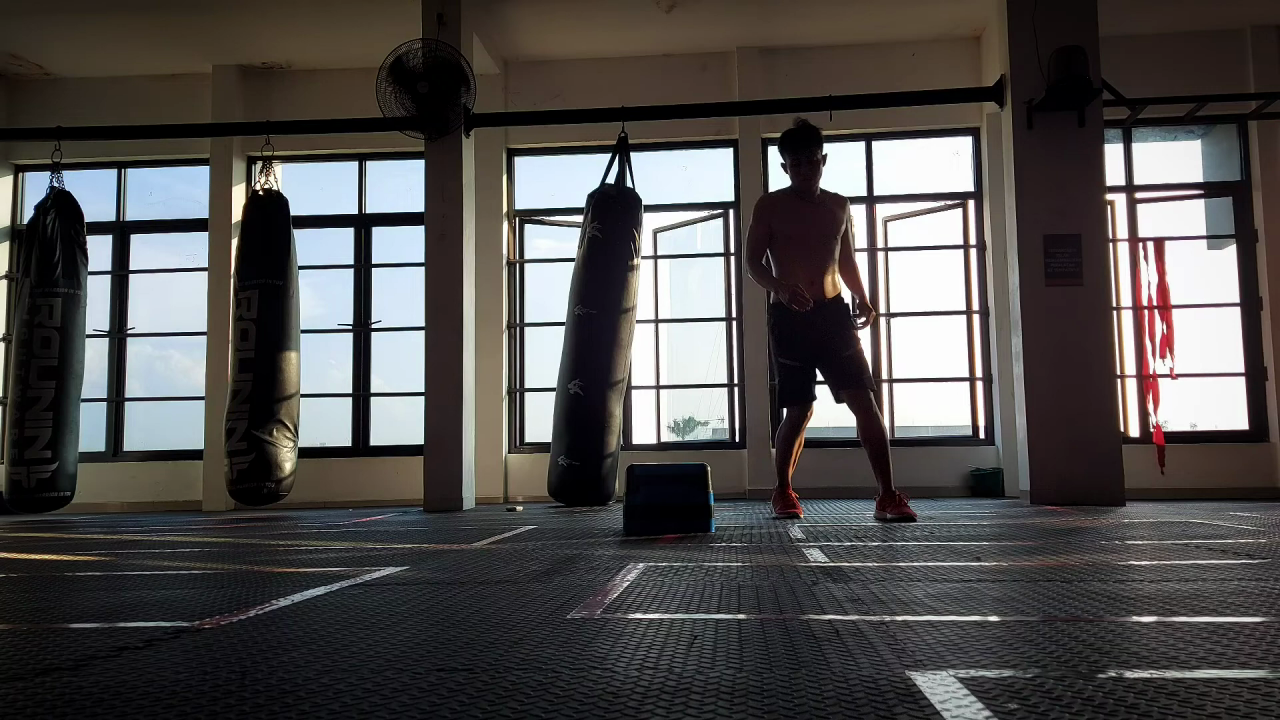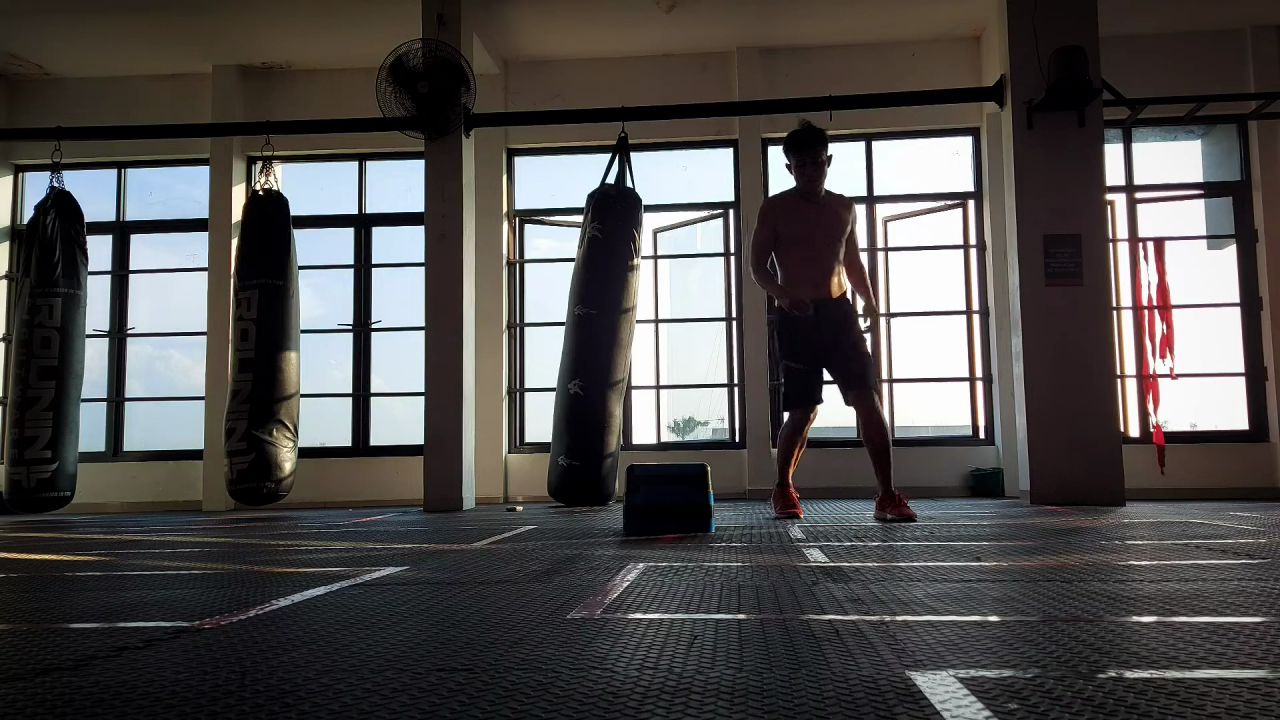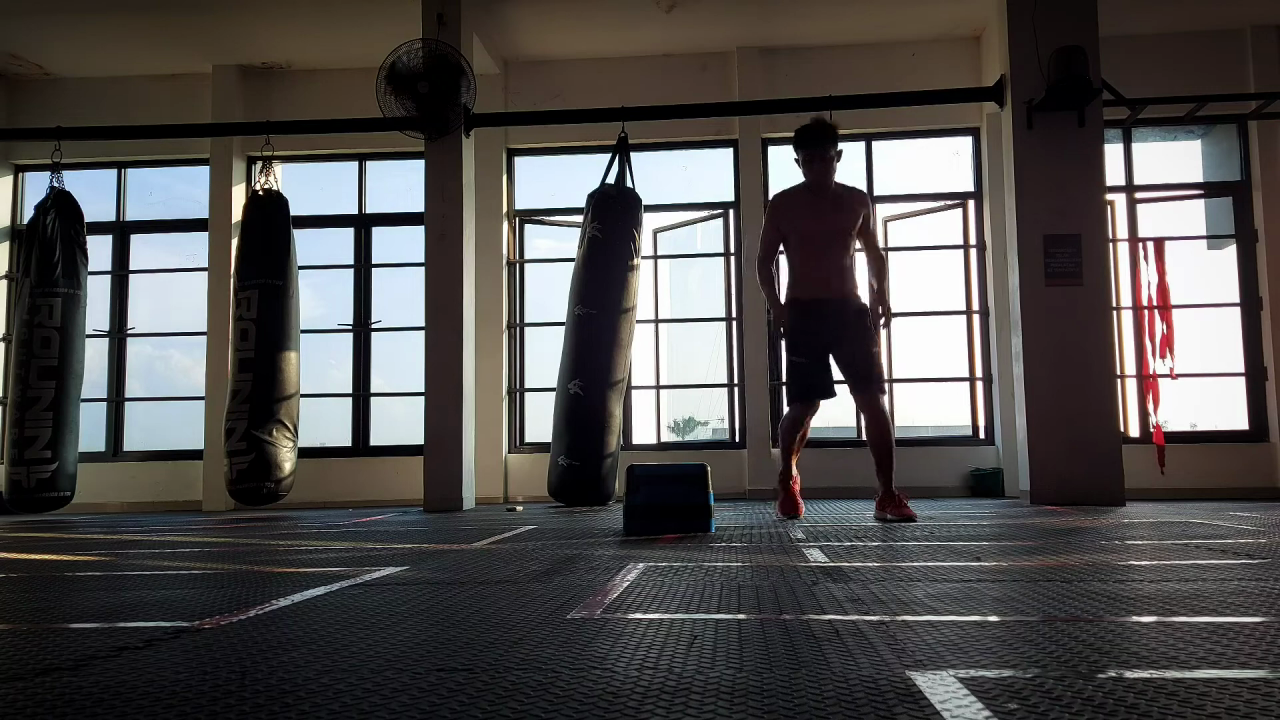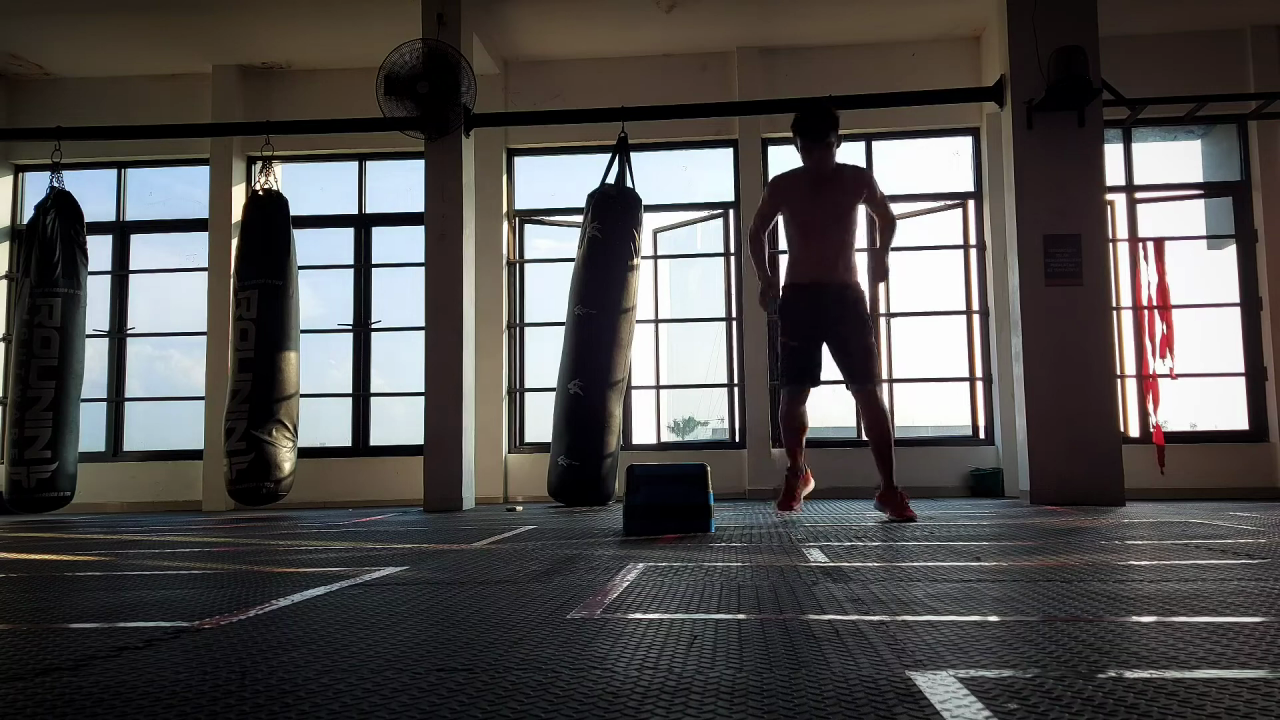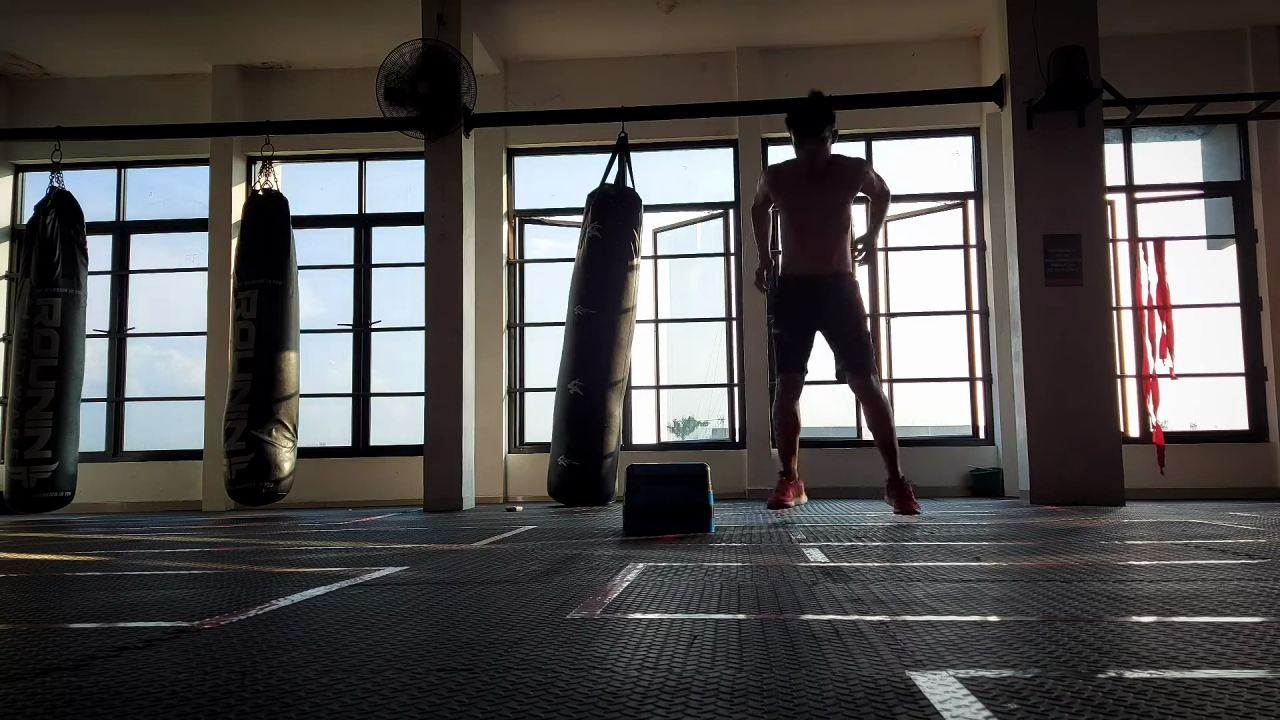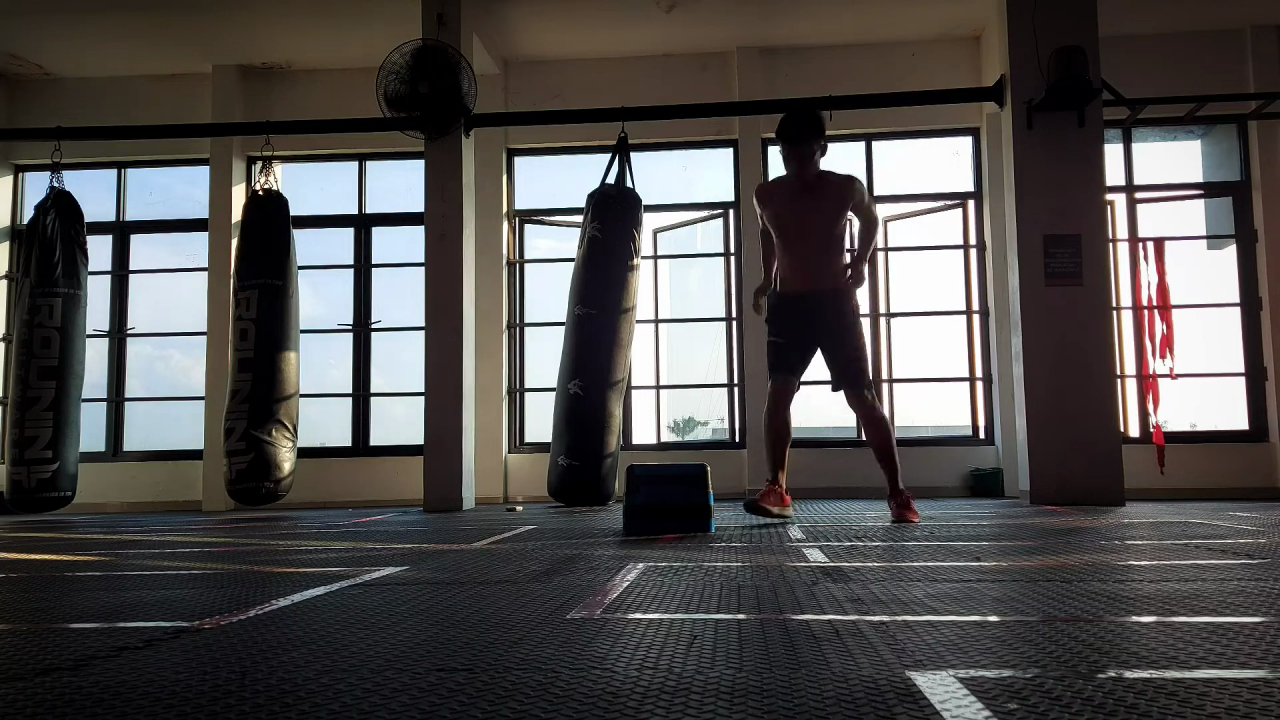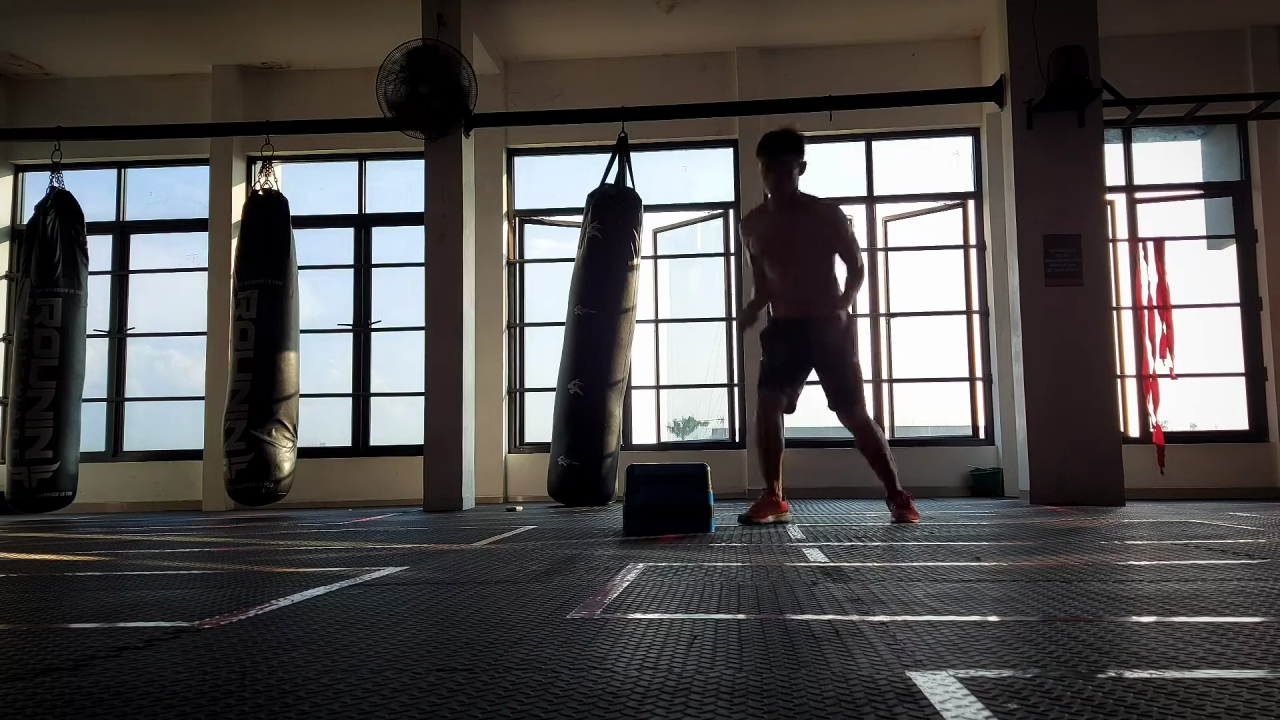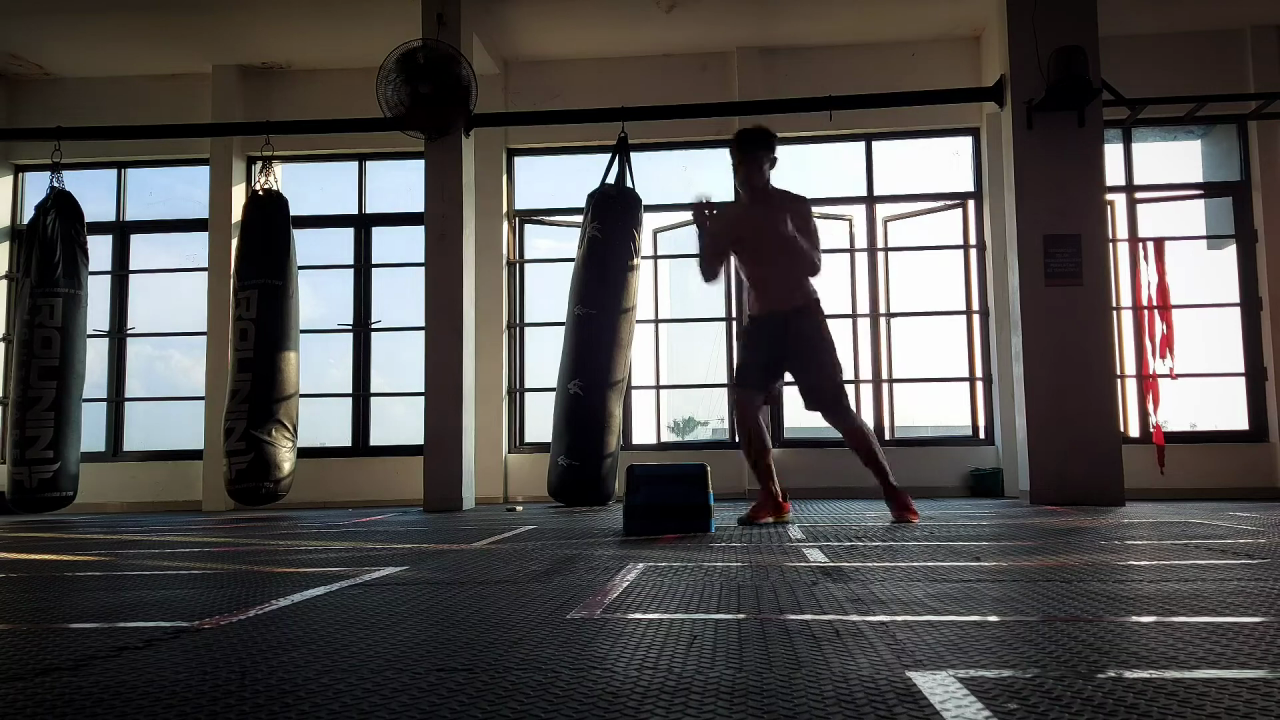
dt=0.1s
person 1, frame 1
left shoulder: (839, 207)
right shoulder: (769, 206)
right elbow: (752, 261)
left wrist: (863, 297)
right wrist: (780, 287)
left hip: (834, 312)
right hip: (791, 314)
left knee: (863, 399)
right knee: (799, 409)
left ankle: (887, 494)
right ankle: (783, 490)
person 1, frame 2
left shoulder: (844, 208)
right shoulder: (775, 208)
right elbow: (758, 266)
left wrist: (870, 301)
right wrist: (782, 293)
left hip: (839, 312)
right hip: (797, 317)
left knee: (867, 399)
right knee: (802, 412)
left ankle: (887, 494)
right ankle: (783, 488)
person 1, frame 3
left shoulder: (856, 201)
right shoulder: (783, 205)
left elbow: (874, 252)
right elbow: (764, 259)
left wrist: (880, 295)
right wrist: (775, 302)
left hip: (849, 309)
right hip: (802, 312)
left knee: (871, 398)
right knee: (802, 409)
left ankle: (888, 494)
right ankle: (788, 480)
person 1, frame 4
left shoulder: (857, 180)
right shoulder: (781, 186)
left elbow: (886, 217)
right elbow: (757, 232)
left wrist: (881, 255)
right wrist: (765, 278)
left hip: (846, 294)
right hip: (798, 297)
left knee: (868, 390)
right knee: (794, 395)
left ankle: (889, 490)
right ankle: (797, 473)
person 1, frame 5
left shoulder: (854, 171)
right shoulder: (776, 177)
left elbow: (883, 197)
right elbow: (758, 210)
left wrist: (872, 236)
right wrist: (764, 259)
left hip: (838, 286)
right hip: (790, 288)
left knee: (866, 383)
right knee: (787, 385)
left ankle: (897, 483)
right ankle: (790, 481)
person 1, frame 6
left shoulder: (846, 188)
right shoulder: (767, 195)
left elbow: (870, 220)
left wrist: (861, 262)
right wrist: (766, 278)
left hip: (836, 302)
right hip: (788, 304)
left knee: (862, 397)
right knee: (779, 390)
left ankle: (897, 492)
right ankle: (776, 488)
person 1, frame 7
left shoulder: (824, 215)
right shoulder: (753, 223)
left elbow: (856, 265)
left wrist: (842, 304)
right wrist: (755, 303)
left hip: (828, 325)
right hip: (782, 328)
left knee: (853, 415)
right knee: (767, 402)
left ankle: (897, 495)
right ankle: (773, 496)
person 1, frame 8
left shoulder: (793, 206)
right shoulder: (726, 217)
left elbow: (813, 266)
right elbow: (710, 273)
left wrist: (787, 234)
right wrist: (704, 231)
left hip: (803, 318)
right hip: (759, 324)
left knee: (839, 412)
right knee: (745, 404)
left ankle: (892, 490)
right ankle: (771, 498)
